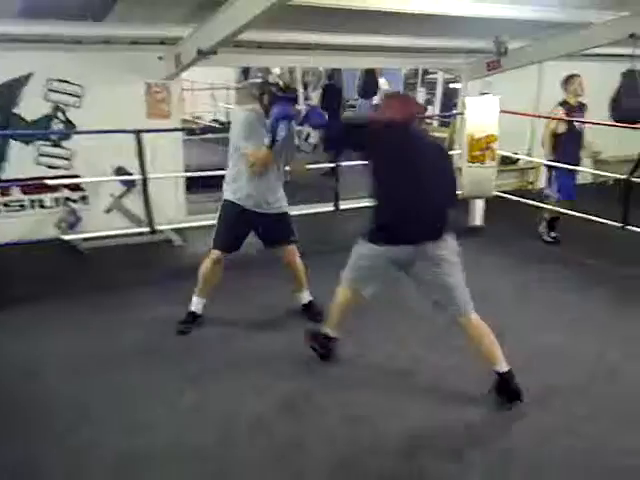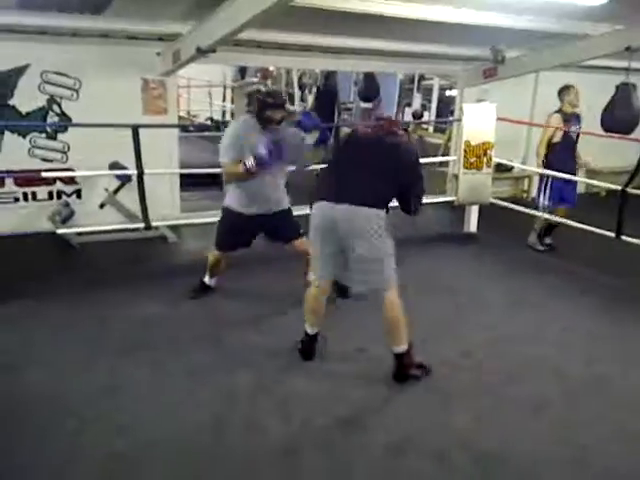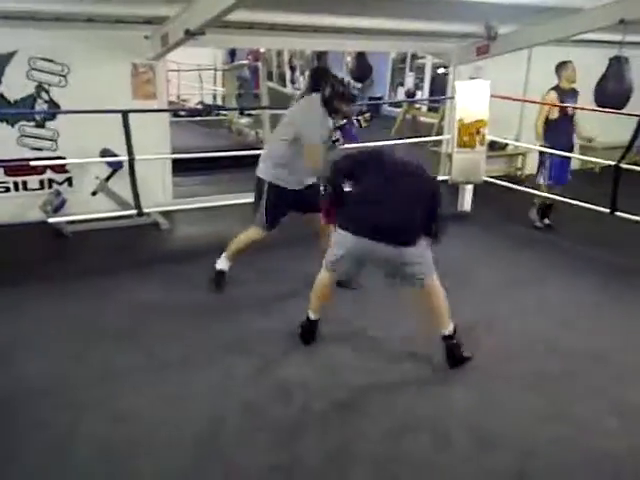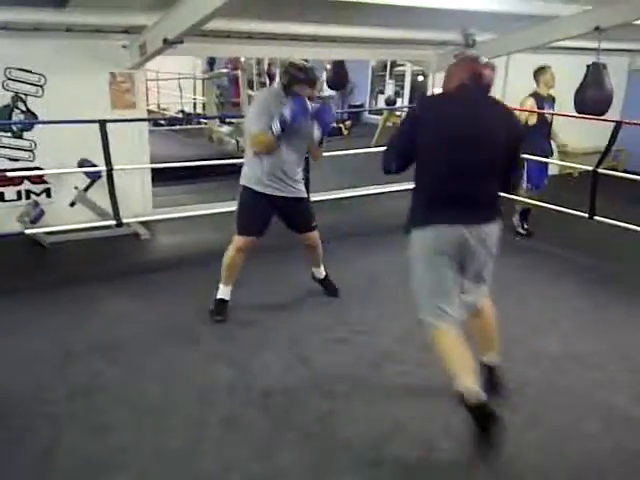
dt=0.4s
person 1, frame 1
left shoulder: (383, 134)
right shoulder: (436, 149)
left elbow: (340, 133)
right elbow: (450, 196)
left hip: (388, 240)
right hip: (436, 240)
left knee: (350, 283)
right knee: (465, 313)
left ankle: (326, 338)
right ankle: (506, 379)
person 1, frame 2
left shoulder: (352, 141)
right shoulder: (405, 151)
right elbow: (412, 205)
left hip: (325, 208)
right hip: (364, 214)
left knee: (321, 280)
right knee: (388, 288)
left ankle: (309, 341)
right ankle: (403, 360)
person 1, frame 3
left shoulder: (373, 158)
right shoulder: (424, 179)
left elbow: (338, 172)
right elbow: (432, 230)
left wrist: (335, 202)
left hip: (354, 233)
right hip: (402, 242)
left knee: (330, 270)
right knee: (428, 281)
left ankle: (309, 327)
right ankle: (451, 344)
person 1, frame 4
left shoulder: (426, 110)
right shoulder: (506, 119)
left elbow: (391, 163)
right elbow: (511, 181)
left hip: (433, 225)
right hip: (483, 223)
left knee: (442, 319)
right knee: (478, 297)
left ankle: (478, 406)
right ankle: (490, 371)
person 2, frame 1
left shoulder: (284, 123)
right shoulder: (245, 117)
right elbow: (256, 166)
right wrist: (272, 135)
left hip: (272, 202)
right hip: (239, 200)
left knee: (291, 254)
right knee: (216, 257)
left ankle: (306, 301)
right ankle: (195, 311)
person 2, frame 2
left shoulder: (284, 130)
right shoulder: (238, 130)
left elbow: (301, 160)
right elbow: (228, 174)
right wrist: (255, 162)
left hip: (276, 205)
right hip: (240, 207)
left knee: (303, 248)
right knee: (219, 253)
right ankle: (209, 282)
person 2, frame 3
left shoulder: (322, 109)
right shoulder: (311, 111)
left elbow: (325, 140)
right elbow: (314, 159)
left hip: (302, 177)
right hip: (276, 176)
left knee: (325, 221)
right knee: (261, 231)
right ankle: (222, 265)
person 2, frame 4
left shoulder: (309, 108)
right shoulder: (264, 100)
left elbow: (315, 155)
right elbow: (258, 146)
left wrist: (319, 129)
right wrist: (283, 122)
left hip: (292, 186)
right hip: (258, 184)
left knee: (312, 238)
right knee: (242, 242)
left ankle: (320, 274)
right ankle: (222, 296)
person 3, frame 1
left shoulder: (582, 108)
right shoulder: (560, 109)
right elbow: (547, 134)
left wrist: (588, 150)
right wrist: (547, 155)
left hip: (573, 161)
right hip: (558, 161)
left knee: (567, 198)
right knee: (558, 197)
left ankle: (551, 228)
right ankle: (544, 226)
person 3, frame 2
left shoulder: (577, 117)
right shoulder: (556, 118)
right elbow: (543, 142)
left wrist: (579, 160)
right wrist: (540, 162)
left hip: (570, 170)
right hip: (552, 169)
left knee: (566, 205)
right knee: (548, 206)
left ankle: (546, 235)
right ankle: (534, 237)
person 3, frame 3
left shoulder: (574, 93)
right shoulder: (552, 94)
right elbow: (540, 120)
left wrist: (581, 135)
right wrist: (539, 140)
left hip: (566, 146)
right hip: (551, 146)
left knee: (559, 184)
right knee: (548, 182)
left ankle: (545, 215)
right ankle: (535, 211)
person 3, frame 4
left shoulder: (551, 99)
right shoulder: (531, 100)
left wrist: (557, 141)
left hip: (544, 151)
right hip: (529, 150)
left knee: (536, 188)
right knee: (528, 188)
left ankle: (524, 220)
right ankle: (517, 218)
